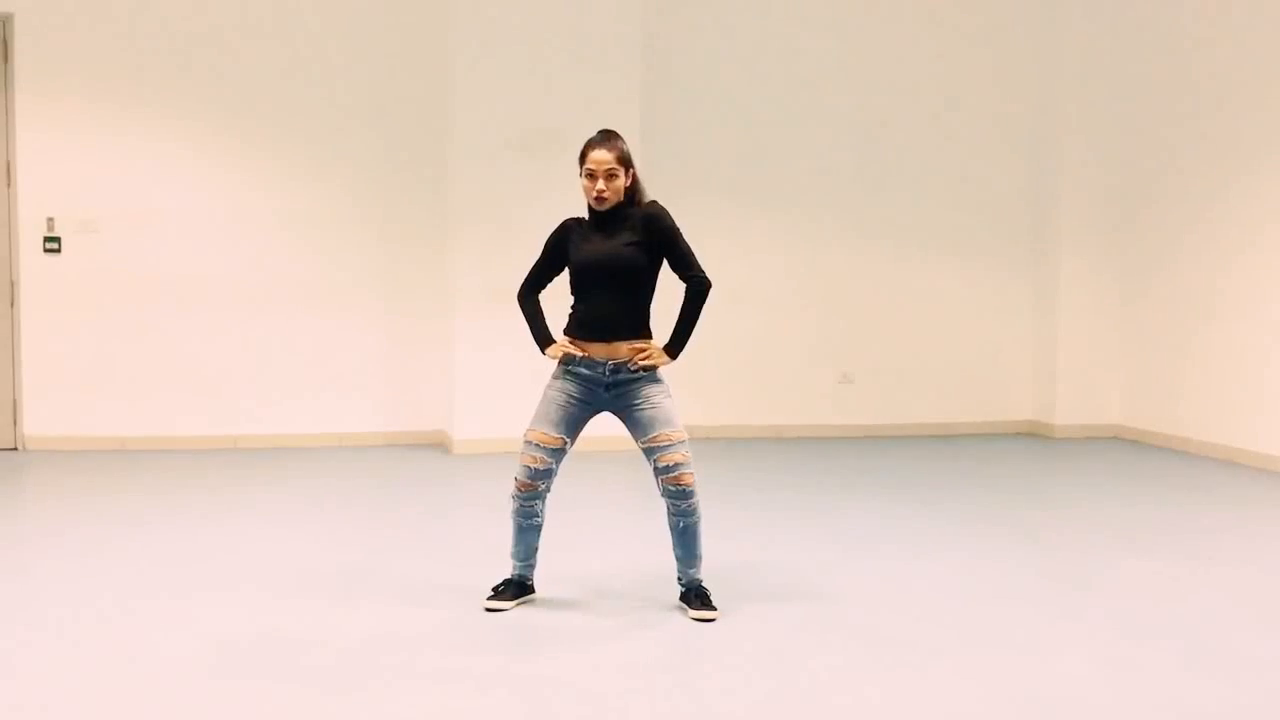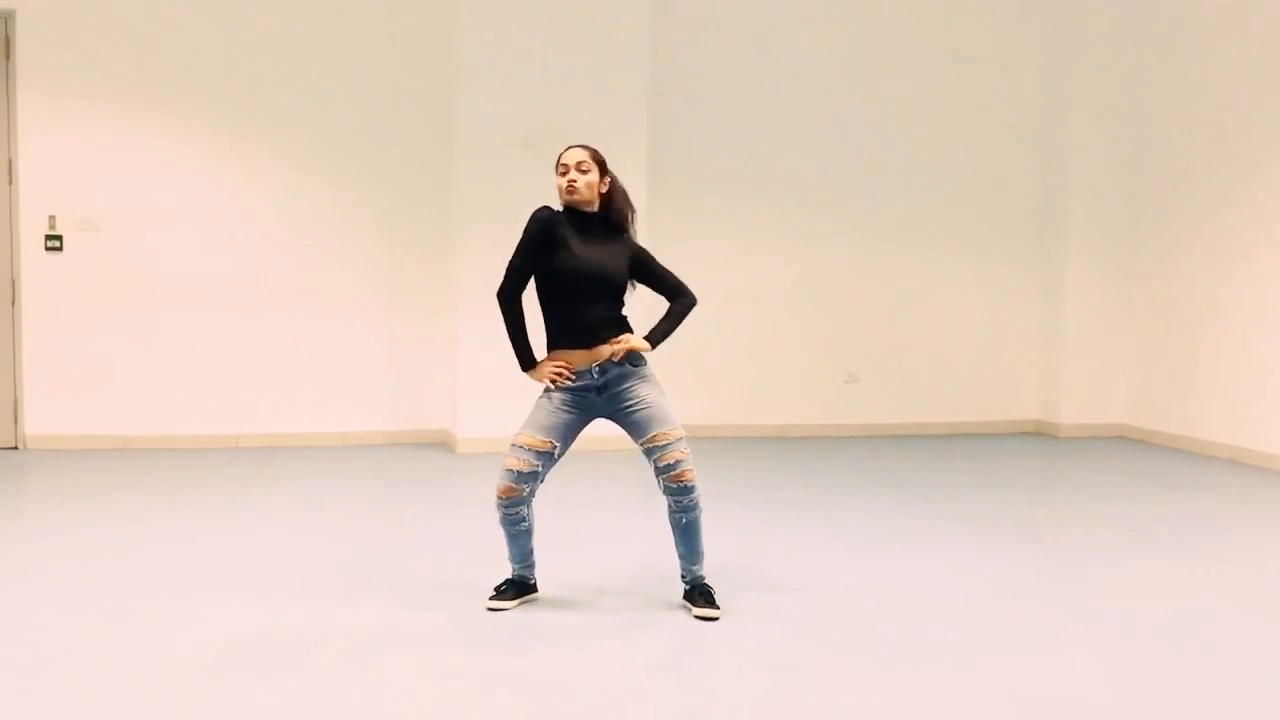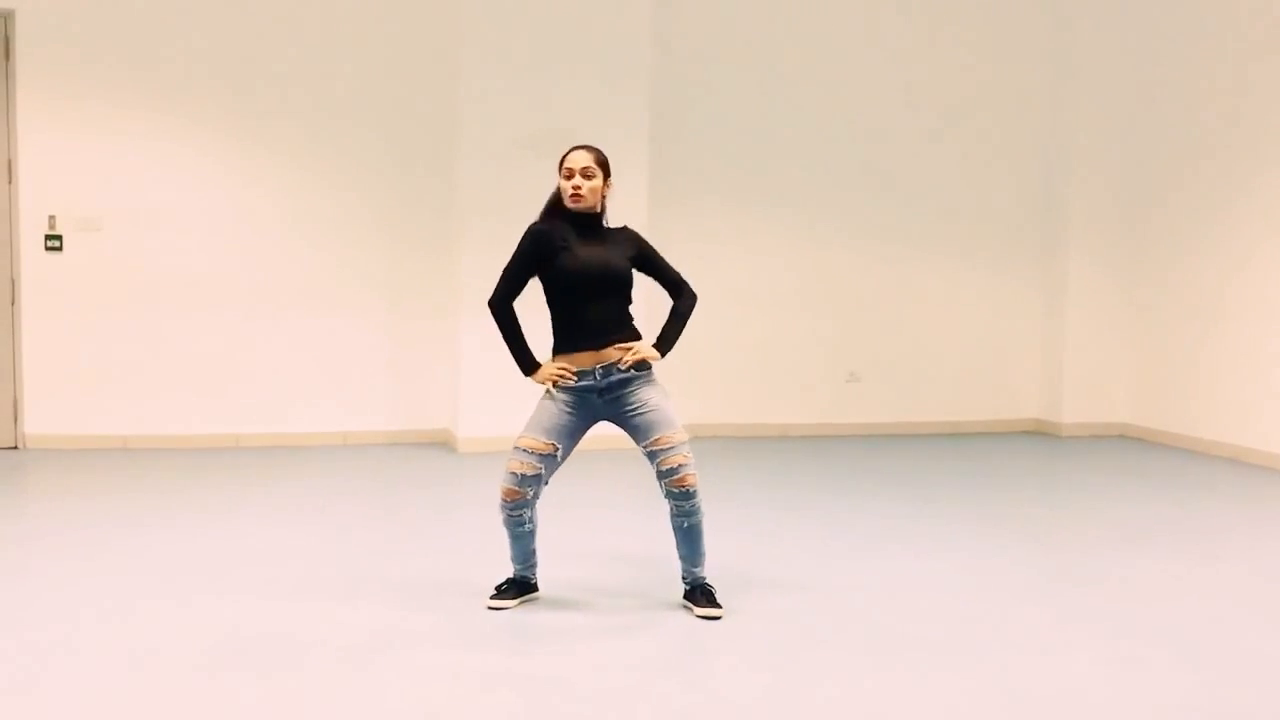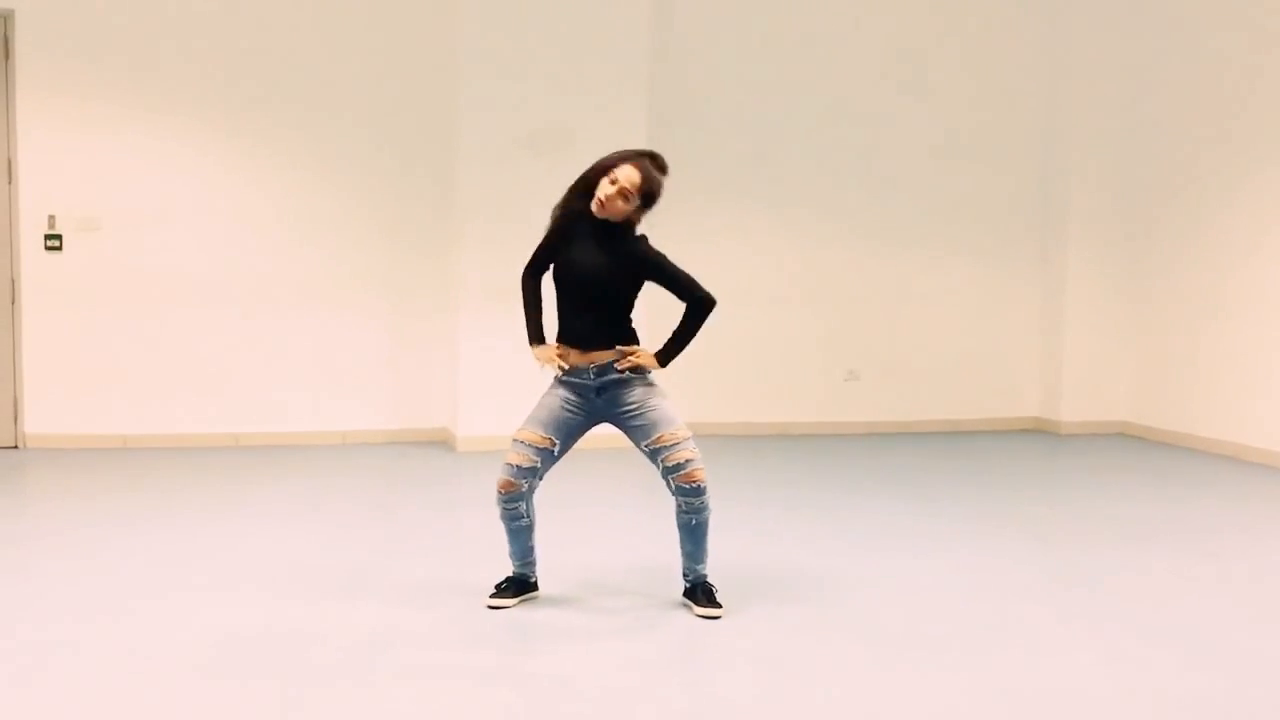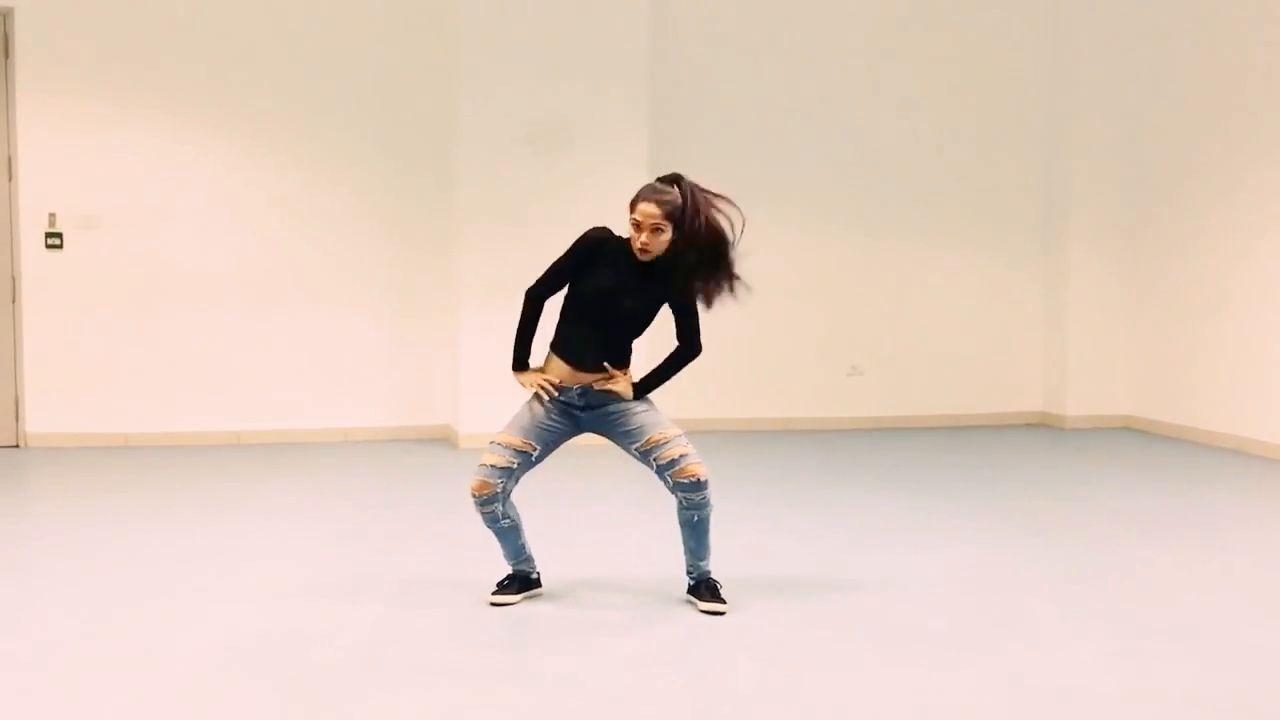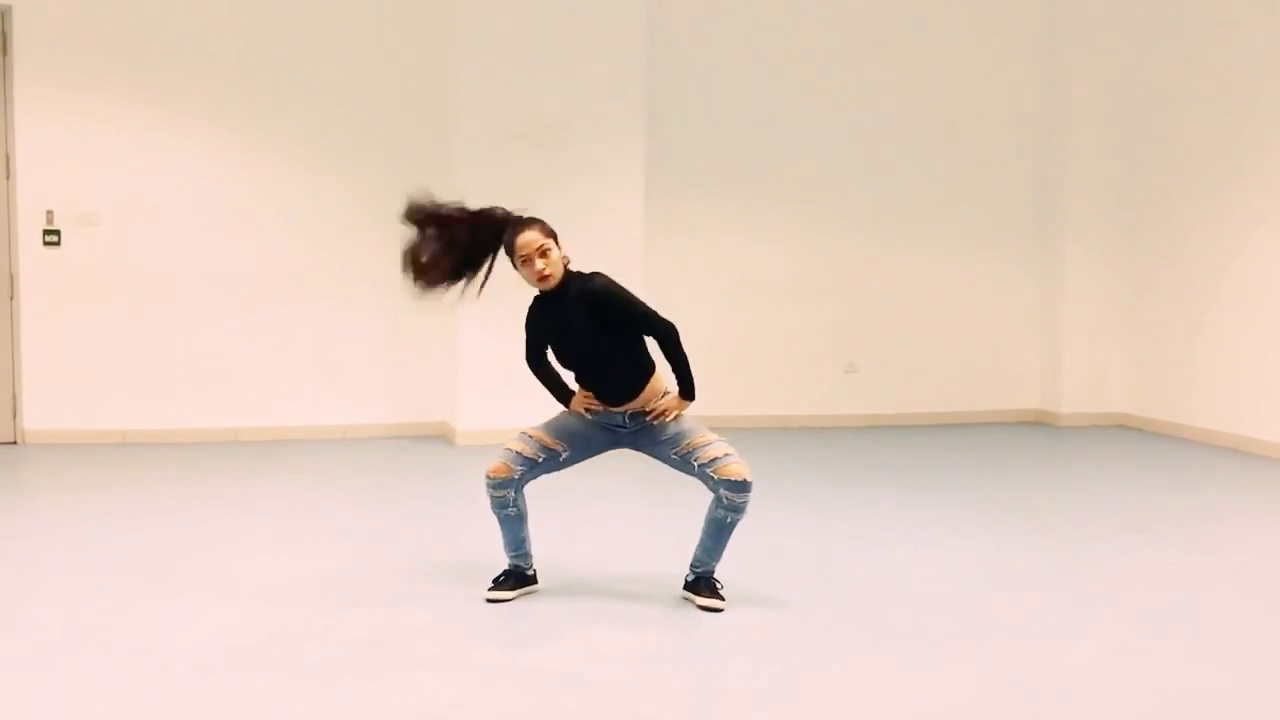
dt=0.4s
person 1, frame 1
left shoulder: (650, 219)
right shoulder: (571, 232)
left elbow: (698, 281)
right elbow: (528, 290)
left wrist: (672, 349)
right wrist: (546, 342)
left hip: (637, 376)
right hip: (575, 374)
left knee: (680, 482)
right knee: (529, 481)
left ankle: (691, 586)
right ankle: (521, 579)
person 1, frame 2
left shoulder: (625, 246)
right shoulder: (548, 224)
left elbow: (684, 297)
right elbow: (508, 293)
left wrist: (649, 340)
right wrist: (529, 363)
left hip: (626, 377)
right hip: (566, 386)
left knee: (681, 478)
right knee: (511, 487)
left ankle: (695, 583)
right ankle: (522, 578)
person 1, frame 3
left shoulder: (626, 241)
right shoulder: (544, 235)
left elbow: (684, 293)
right elbow: (500, 301)
left wrist: (660, 347)
right wrist: (530, 367)
left hip: (630, 380)
right hip: (570, 386)
left knee: (683, 483)
right knee: (515, 489)
left ankle: (696, 583)
right ankle: (524, 578)
person 1, frame 4
left shoulder: (635, 249)
right shoulder: (571, 221)
left elbow: (701, 300)
right elbow: (532, 274)
left wrist: (663, 357)
right wrist: (537, 342)
left hip: (626, 383)
right hip: (571, 384)
left knee: (691, 480)
right knee: (511, 483)
left ankle: (696, 582)
right ankle: (523, 577)
person 1, frame 5
left shoulder: (670, 279)
right shoulder: (598, 245)
left elbow: (690, 345)
right elbow: (536, 294)
left wrist: (639, 386)
right wrist: (520, 366)
left hip: (613, 401)
right hip: (554, 398)
left knee: (692, 478)
right knee: (486, 489)
left ankle: (700, 579)
right ankle: (525, 573)
person 1, frame 6
left shoulder: (594, 289)
right shoulder: (539, 313)
left elbow: (663, 329)
left wrist: (686, 393)
right wrist: (567, 397)
left hip: (654, 415)
right hip: (593, 419)
left knee: (736, 481)
right knee: (501, 475)
left ankle: (700, 576)
right ankle: (521, 569)
